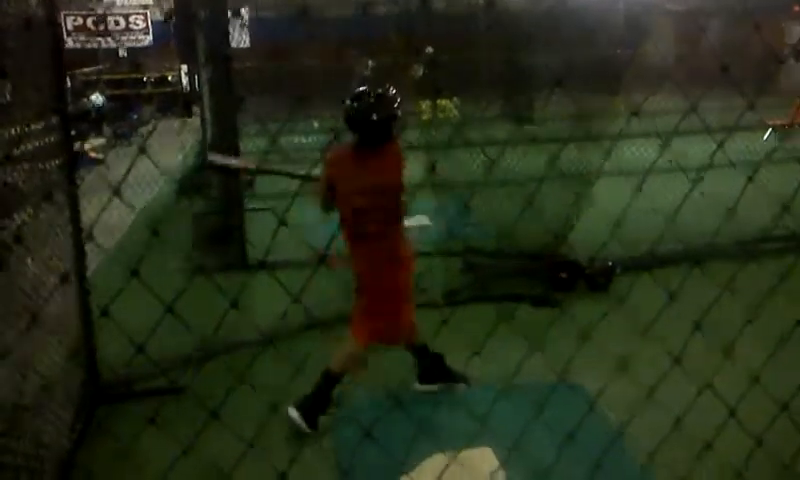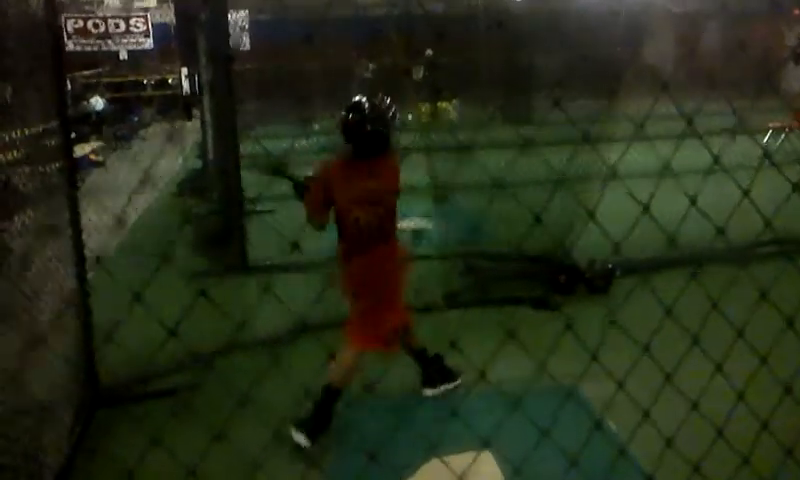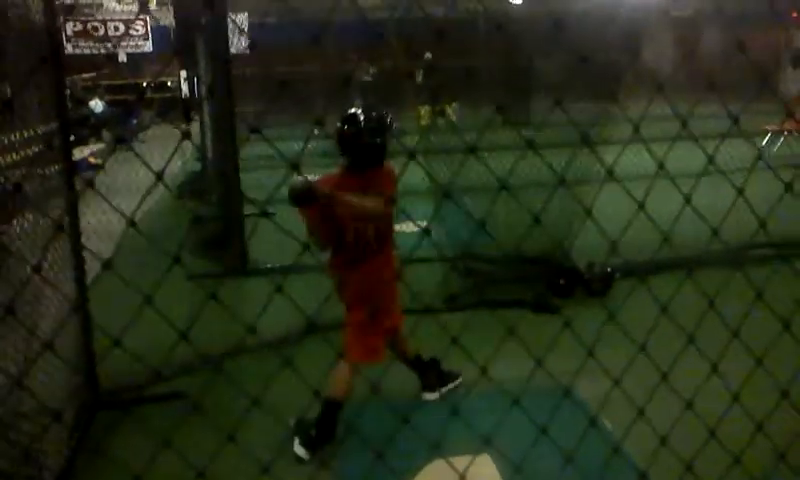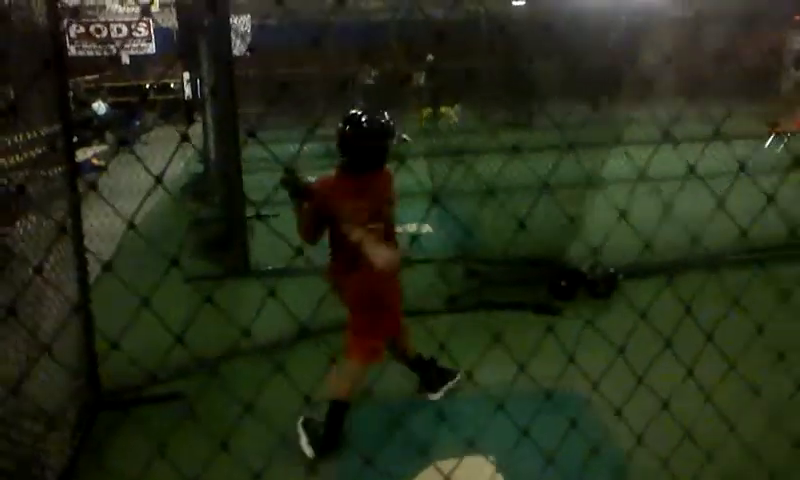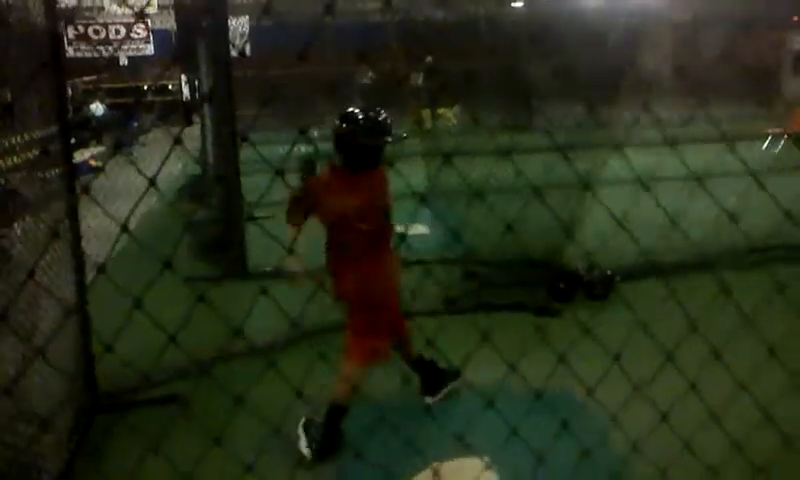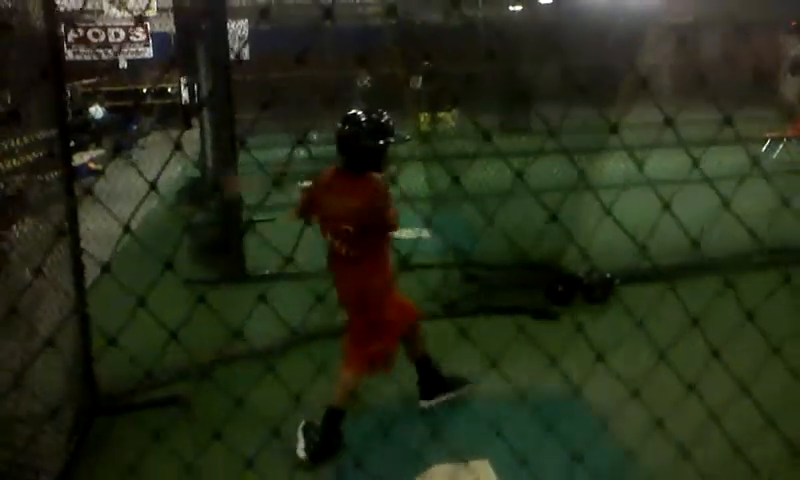
dt=0.1s
person 1, frame 1
left shoulder: (336, 160)
right shoulder: (393, 156)
left elbow: (327, 204)
left hip: (363, 253)
right hip: (388, 255)
left knee: (400, 315)
right knee: (366, 331)
left ankle: (430, 368)
right ankle: (315, 401)
person 1, frame 2
left shoulder: (328, 172)
right shoulder: (389, 165)
left elbow: (317, 222)
left wrist: (309, 191)
left hip: (352, 262)
right hip: (382, 261)
left knee: (395, 319)
right knee: (361, 338)
left ankle: (431, 372)
right ankle: (319, 417)
person 1, frame 3
left shoulder: (328, 188)
right shoulder: (386, 176)
left elbow: (321, 241)
left wrist: (308, 204)
left hip: (348, 274)
right hip: (377, 274)
left knee: (387, 326)
right knee: (360, 348)
left ankle: (416, 381)
right ankle: (320, 429)
person 1, frame 4
left shoulder: (324, 190)
right shoulder: (383, 179)
left elbow: (309, 237)
left wrist: (304, 199)
left hip: (347, 277)
right hip: (380, 277)
left knee: (388, 327)
right knee: (362, 350)
left ankle: (422, 378)
right ankle: (335, 427)
person 1, frame 5
left shoulder: (318, 183)
right shoulder: (376, 181)
left elbow: (294, 218)
left hip: (345, 274)
right hip: (374, 278)
left knee: (391, 322)
right knee: (362, 351)
left ankle: (429, 377)
right ankle: (327, 432)
person 1, frame 6
left shoulder: (324, 182)
right shoulder: (375, 188)
left elbow: (304, 213)
right elbow: (390, 224)
left hip: (347, 276)
right hip: (369, 282)
left knee: (406, 318)
right knee: (361, 356)
left ankle: (430, 382)
right ankle: (326, 434)
